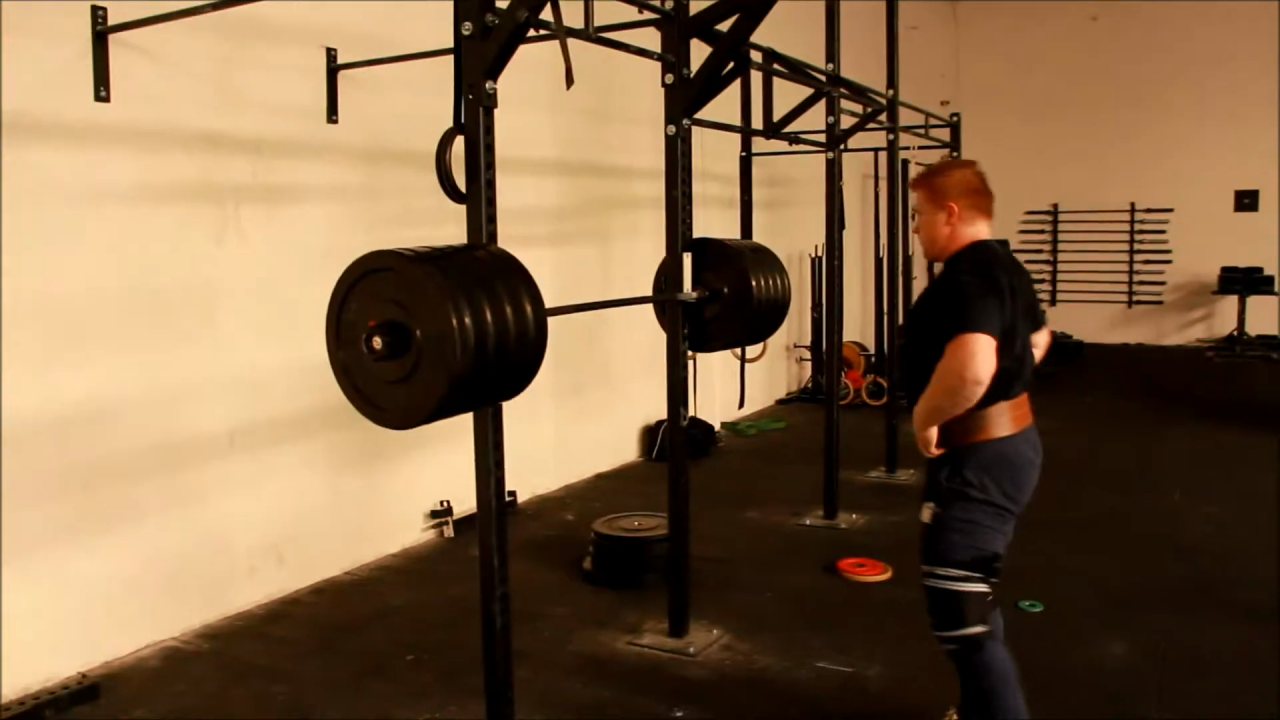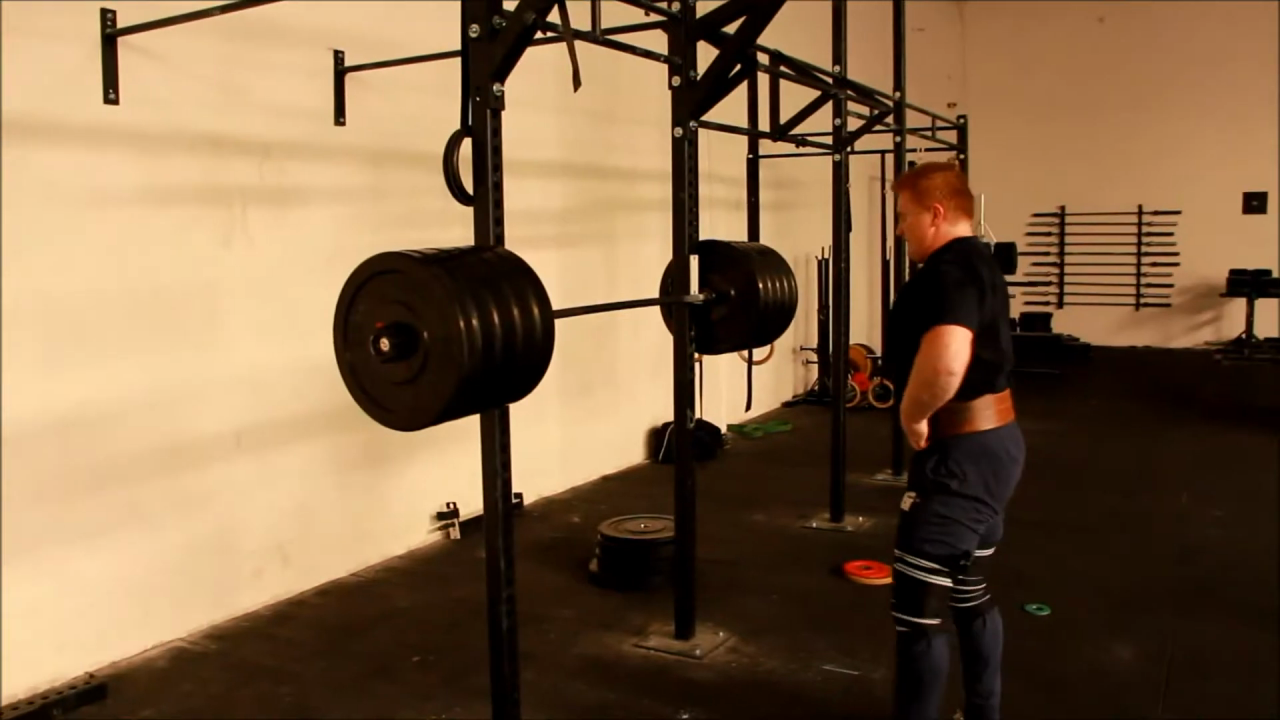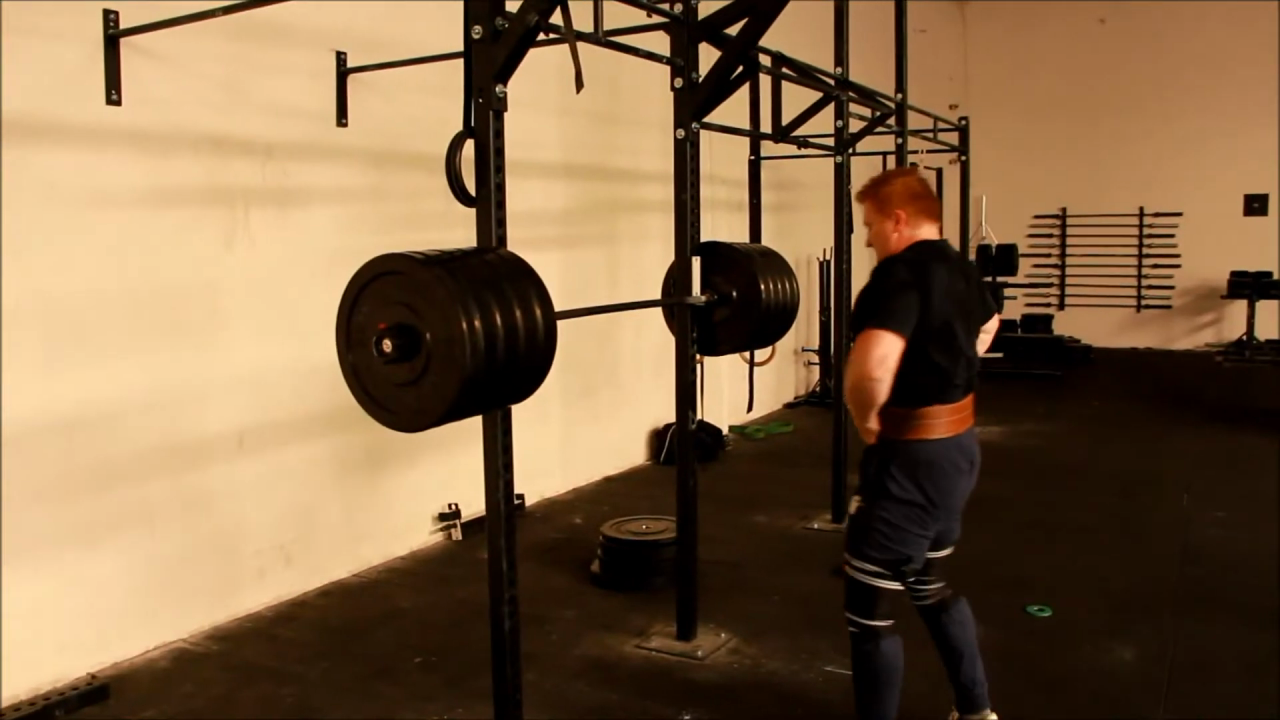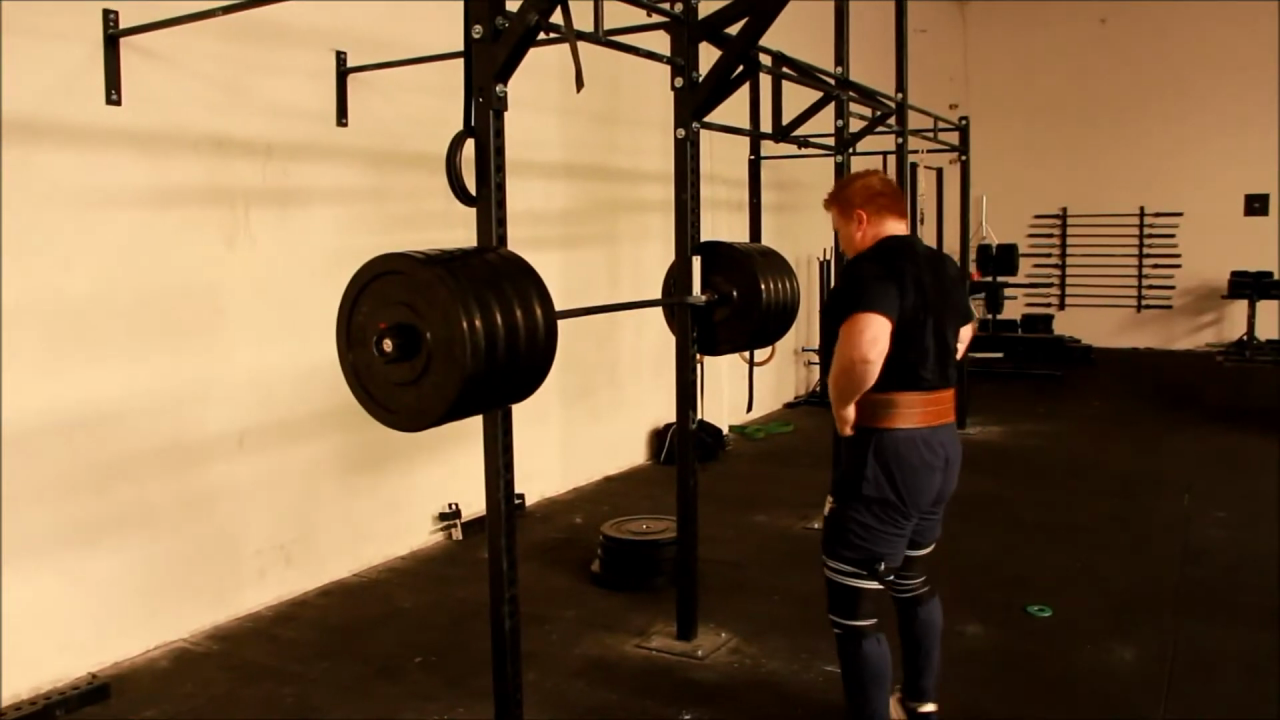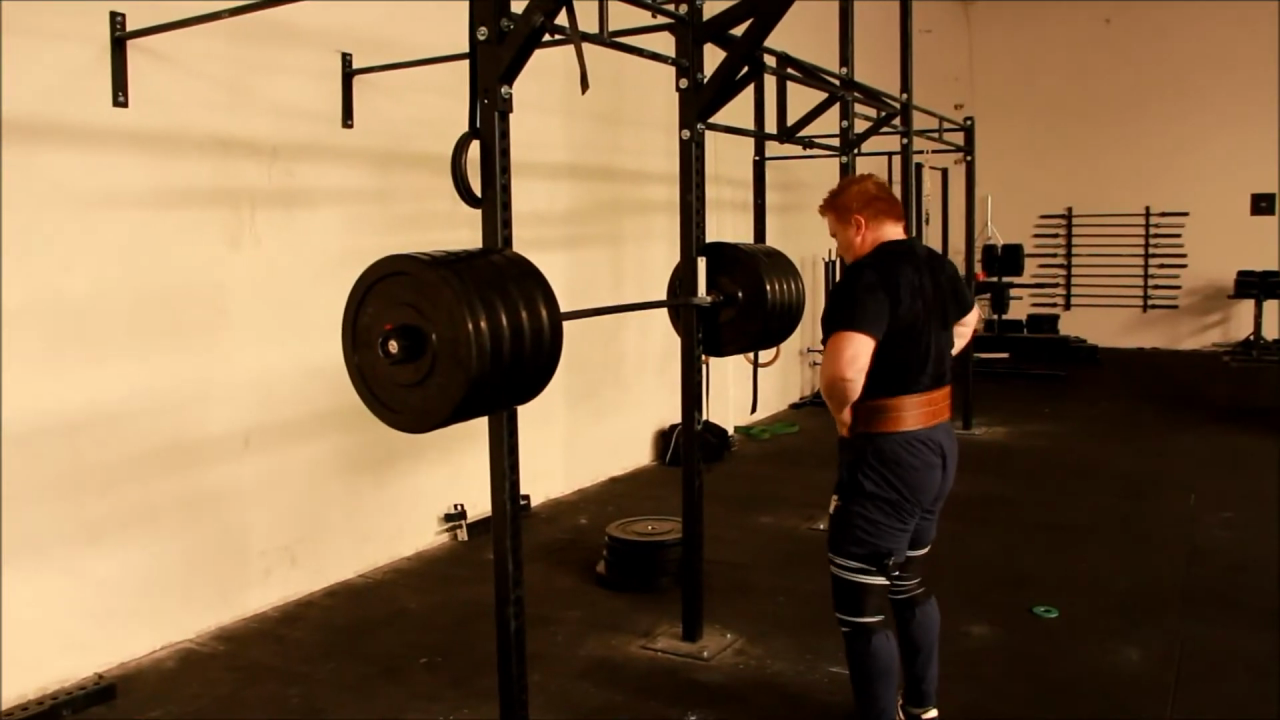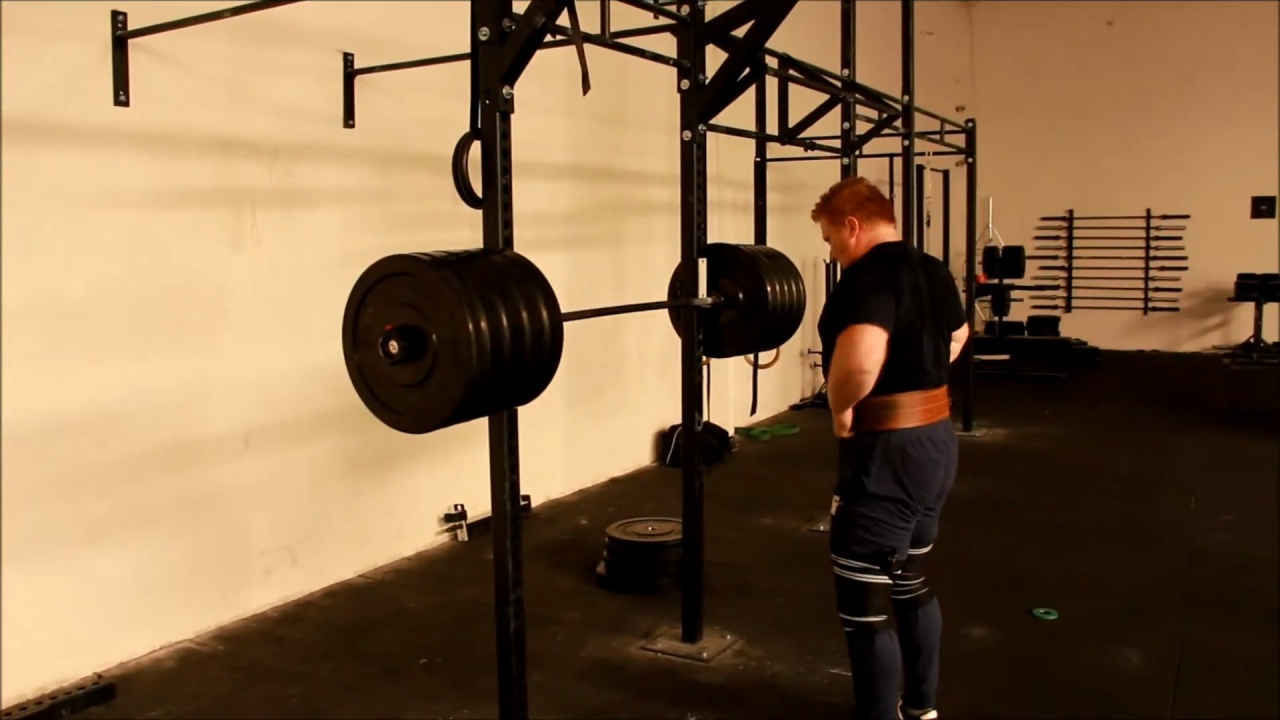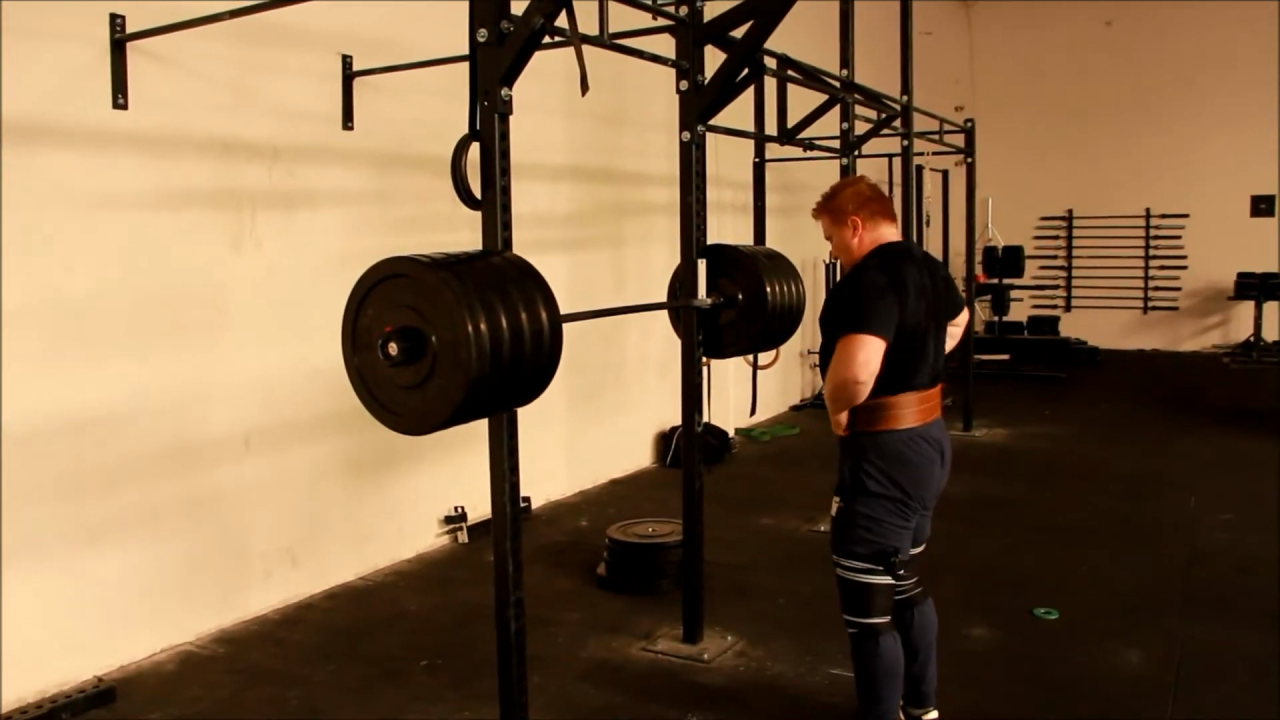
dt=0.3s
person 1, frame 1
left shoulder: (965, 278)
right shoulder: (1006, 268)
left elbow: (970, 367)
right elbow: (1038, 338)
left wrist: (923, 419)
left hip: (978, 461)
right hip: (1007, 447)
left knee: (960, 619)
right knee: (972, 597)
person 1, frame 2
left shoulder: (944, 271)
right shoulder: (980, 263)
left elbow: (945, 360)
left wrist: (911, 414)
left hip: (960, 454)
right hip: (991, 443)
left knee: (918, 606)
right knee: (968, 590)
person 1, frame 3
left shoulder: (900, 275)
right shoulder: (962, 270)
left elbow: (872, 366)
right elbow: (985, 329)
left wrist: (864, 416)
left hip: (910, 458)
right hip: (956, 447)
left knee: (867, 607)
right knee: (929, 584)
person 1, frame 4
left shoulder: (870, 268)
right shoulder: (942, 267)
left elbow: (864, 350)
right elbow: (961, 336)
left wrist: (842, 403)
left hip: (886, 453)
right hip: (940, 444)
left knee: (853, 606)
right knee: (909, 578)
person 1, frame 5
left shoulder: (868, 276)
right shoulder: (936, 266)
left elbow: (843, 368)
right elbow: (966, 321)
left wrist: (840, 409)
left hip: (887, 454)
right hip: (935, 444)
left knee: (860, 604)
right knee: (906, 580)
person 1, frame 6
left shoulder: (869, 276)
right shoulder: (931, 269)
left elbow: (860, 360)
right elbow: (957, 335)
left wrist: (841, 408)
left hip: (887, 455)
right hip: (935, 443)
left knee: (863, 604)
right knee: (910, 581)
person 1, frame 7
left shoulder: (872, 277)
right shoulder: (927, 267)
left elbow: (854, 370)
right elbow: (956, 321)
left wrist: (836, 407)
left hip: (884, 454)
right hip: (927, 442)
left knee: (867, 605)
right knee: (904, 582)
